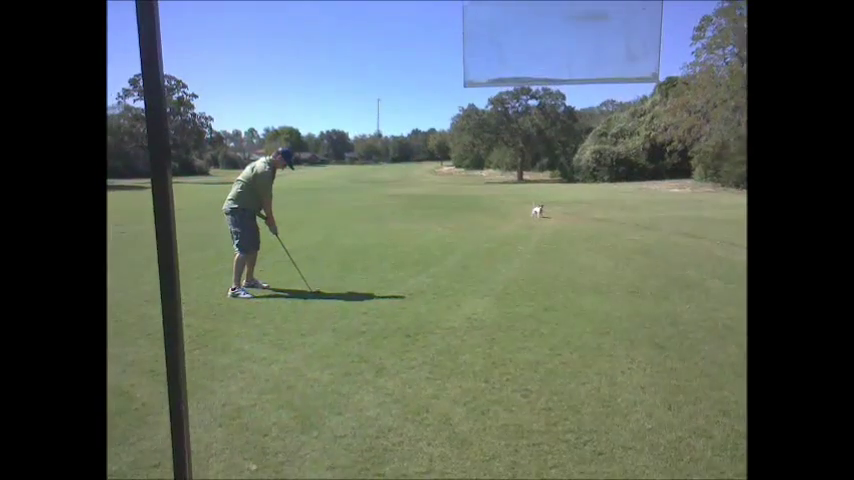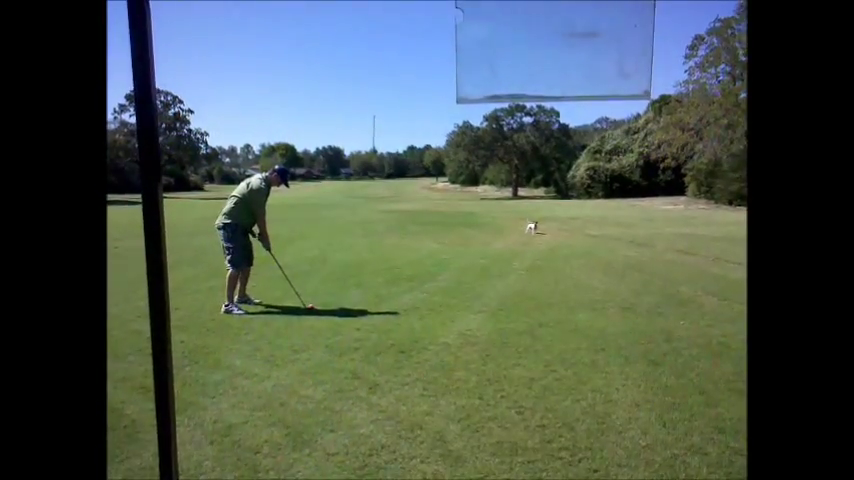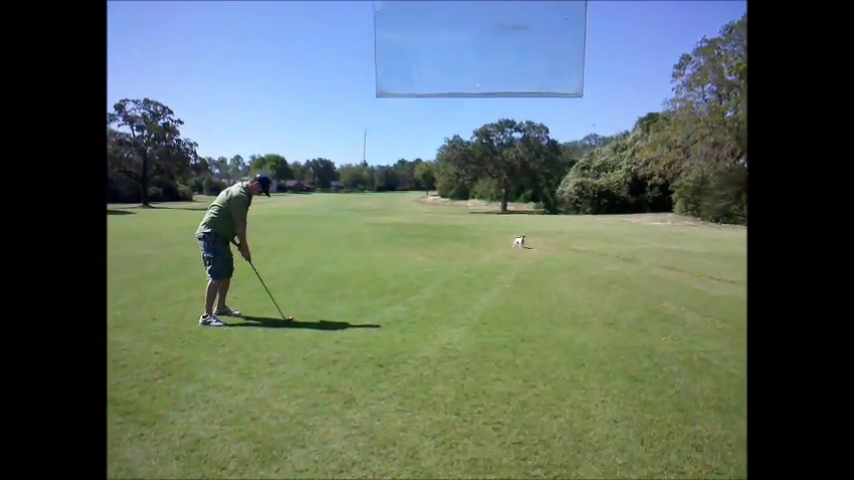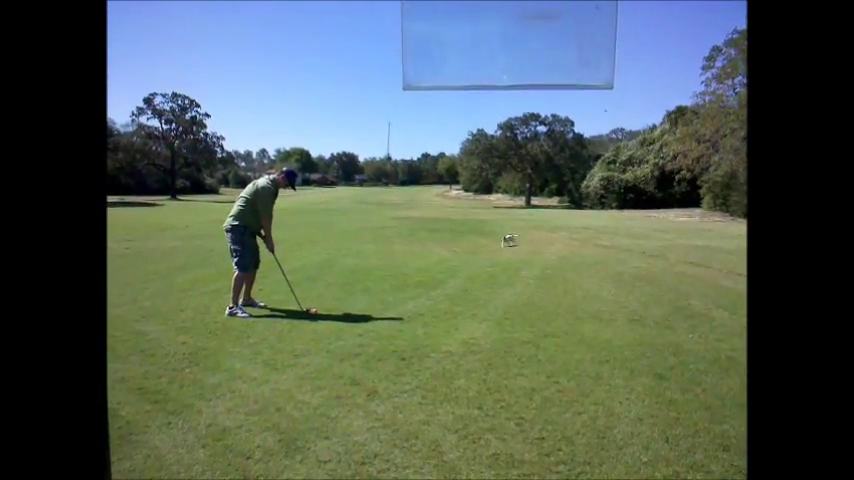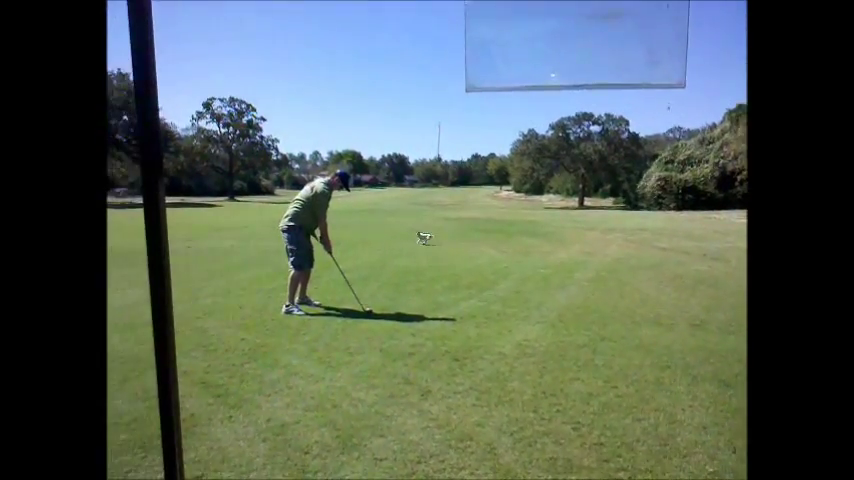
dt=1s
person 1, frame 1
left shoulder: (265, 165)
right shoulder: (264, 169)
left elbow: (263, 197)
right elbow: (265, 198)
left wrist: (268, 218)
right wrist: (271, 221)
left hip: (245, 209)
right hip: (237, 209)
left knee: (253, 246)
right knee: (243, 248)
left ankle: (249, 280)
right ankle: (235, 288)
person 1, frame 2
left shoulder: (261, 182)
right shoulder: (259, 186)
left elbow: (259, 214)
right elbow: (260, 215)
left wrist: (261, 233)
right wrist: (265, 237)
left hip: (239, 225)
right hip: (230, 225)
left knee: (247, 262)
right knee: (236, 265)
left ankle: (241, 296)
right ankle: (228, 304)
person 1, frame 3
left shoulder: (245, 194)
right shoulder: (239, 194)
left elbow: (242, 222)
right elbow: (239, 224)
left wrist: (242, 244)
right wrist: (244, 247)
left hip: (220, 236)
right hip: (210, 235)
left knee: (226, 272)
right knee: (216, 275)
left ankle: (221, 307)
right ankle: (206, 315)
person 1, frame 4
left shoulder: (271, 186)
right shoulder: (265, 186)
left elbow: (267, 214)
right elbow: (264, 216)
left wrist: (266, 236)
right wrist: (269, 239)
left hip: (247, 228)
right hip: (238, 227)
left knee: (253, 265)
right knee: (243, 267)
left ankle: (246, 299)
right ankle: (232, 307)
person 1, frame 5
left shoulder: (320, 184)
right shoulder: (322, 190)
left elbow: (318, 217)
right elbow: (321, 219)
left wrist: (322, 236)
right wrist: (326, 240)
left hip: (300, 227)
right hip: (294, 227)
left knee: (307, 264)
right knee: (298, 266)
left ankle: (302, 297)
right ankle: (289, 304)
